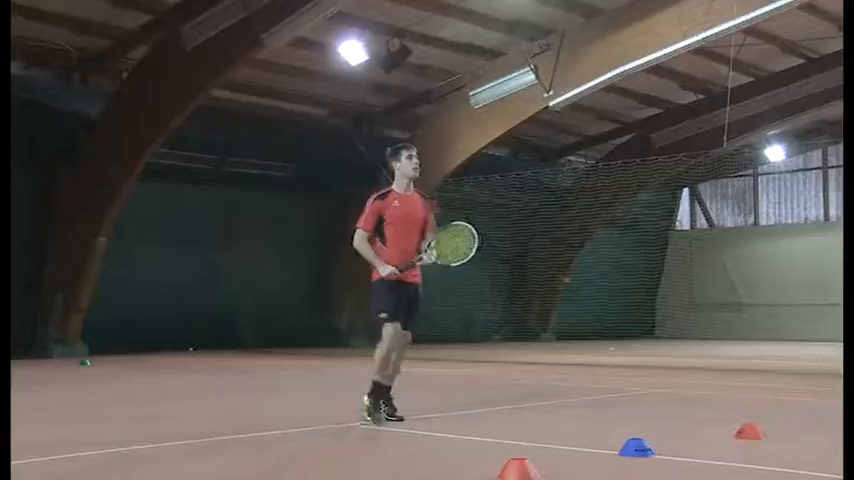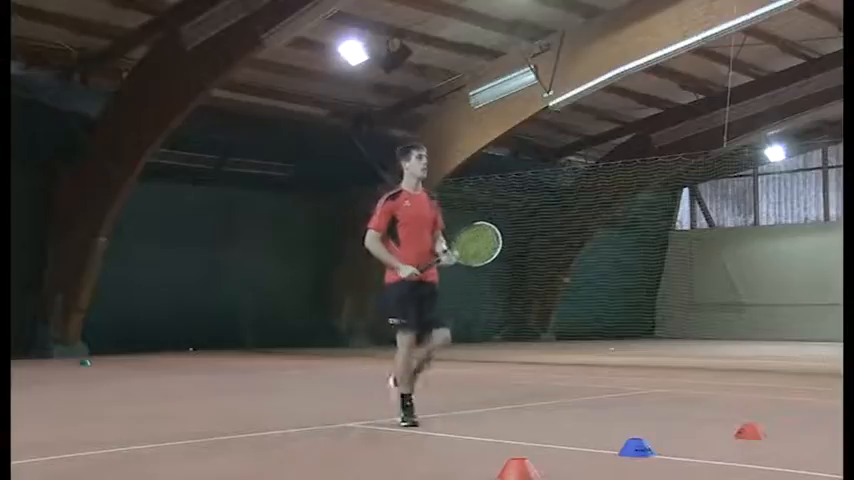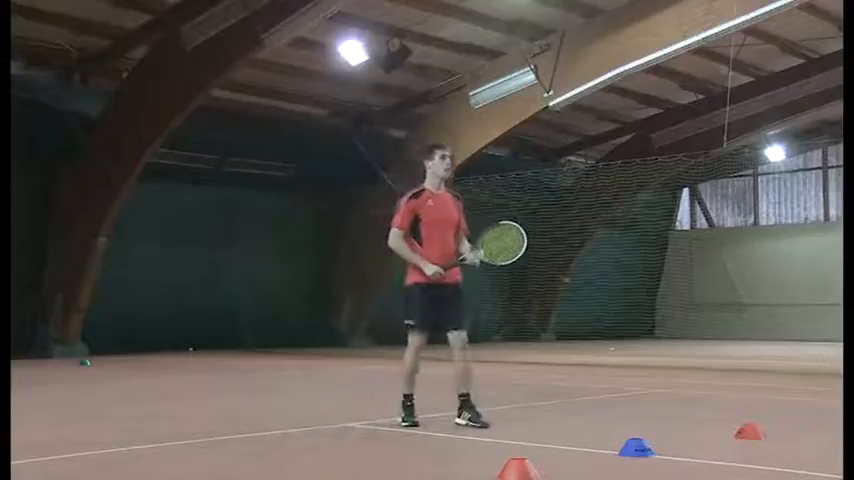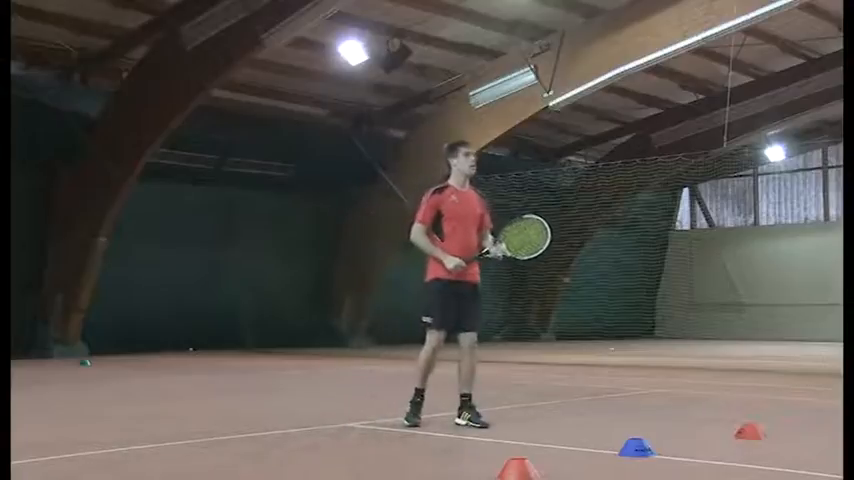
dt=0.4s
person 1, frame 1
left shoulder: (424, 202)
right shoulder: (380, 200)
left elbow: (428, 236)
right elbow: (359, 240)
left wrist: (427, 252)
right wrist: (380, 265)
left hip: (412, 280)
right hip: (385, 279)
left knee: (403, 340)
right knee: (392, 334)
left ankle: (381, 395)
right ankle: (375, 392)
person 1, frame 2
left shoulder: (431, 201)
right shoulder: (391, 201)
right elbow: (371, 241)
left wrist: (443, 252)
right wrist: (400, 266)
left hip: (428, 281)
right hip: (400, 282)
left knee: (441, 337)
right knee: (405, 341)
left ankle: (403, 379)
right ankle: (406, 405)
person 1, frame 3
left shoulder: (455, 201)
right shoulder: (413, 199)
right elbow: (394, 240)
left wrist: (469, 252)
right wrist: (424, 265)
left hip: (451, 283)
right hip: (421, 283)
left knee: (460, 342)
right knee: (416, 343)
left ankle: (465, 407)
right ankle: (407, 405)
person 1, frame 4
left shoulder: (478, 199)
right shoulder: (437, 195)
right elbow: (416, 234)
left wrist: (492, 247)
right wrist: (445, 258)
left hip: (470, 280)
right hip: (441, 279)
left knee: (469, 343)
right knee: (434, 341)
left ankle: (465, 407)
right ankle: (416, 401)
